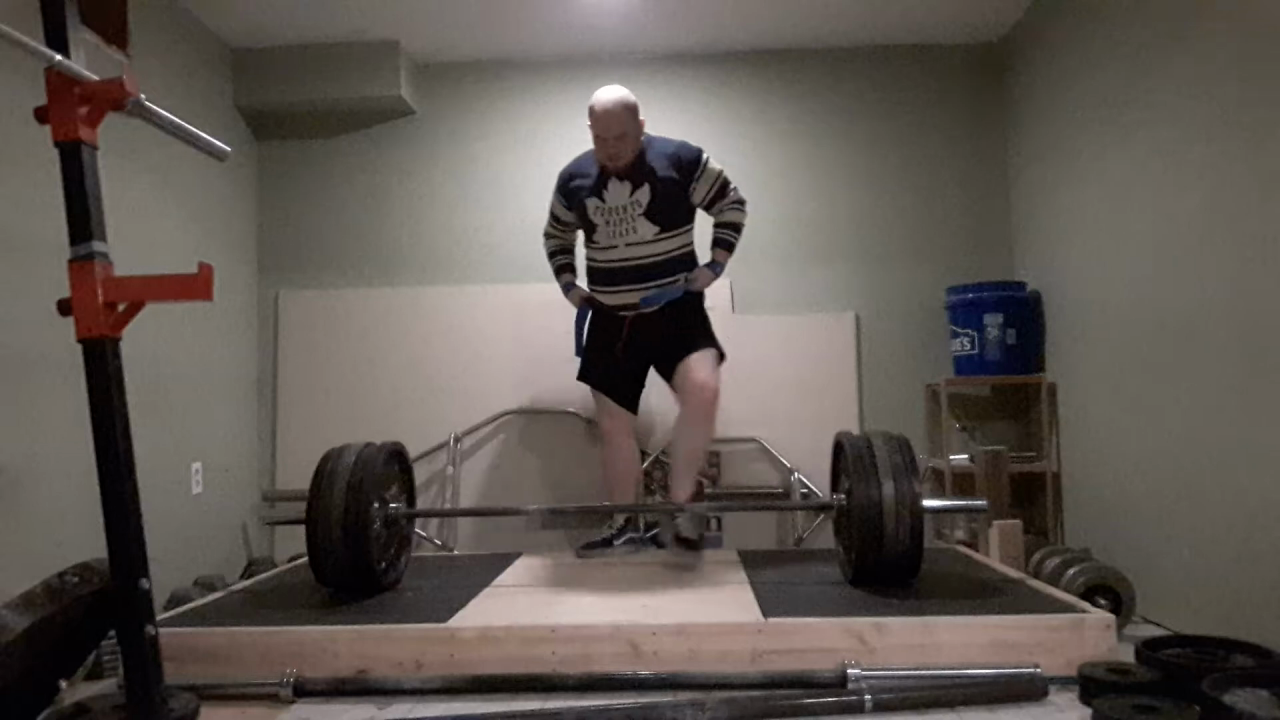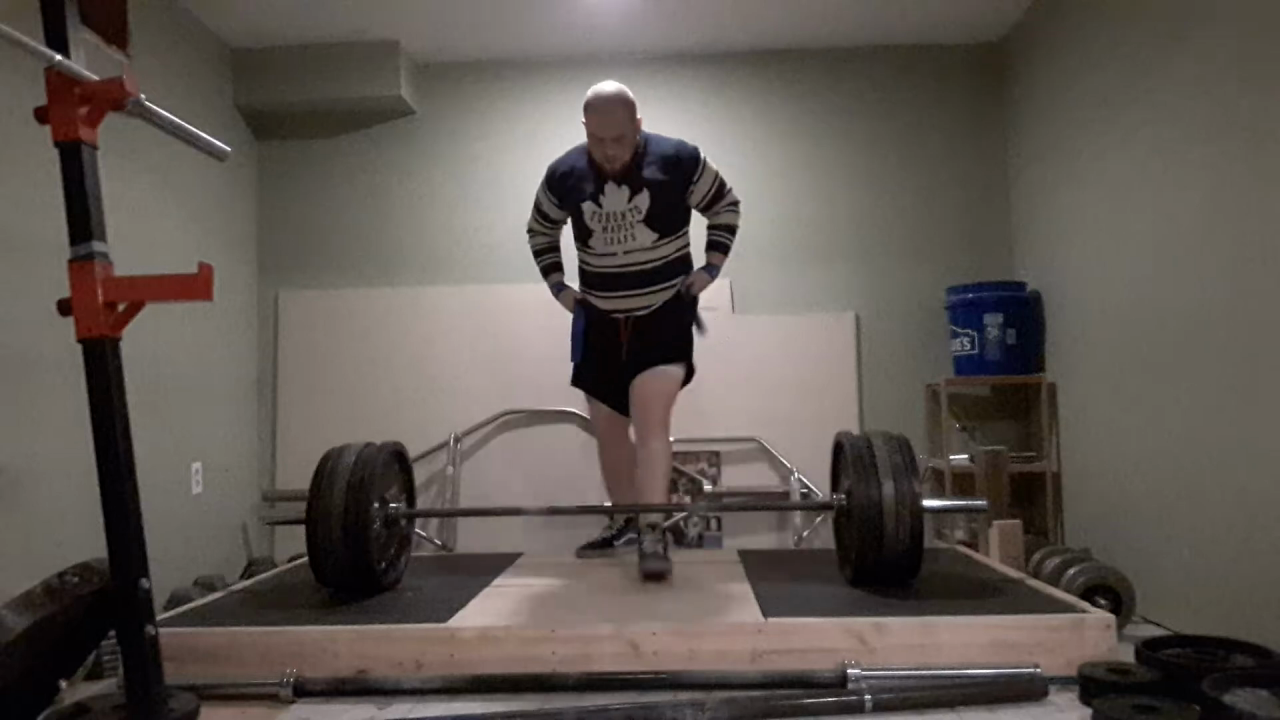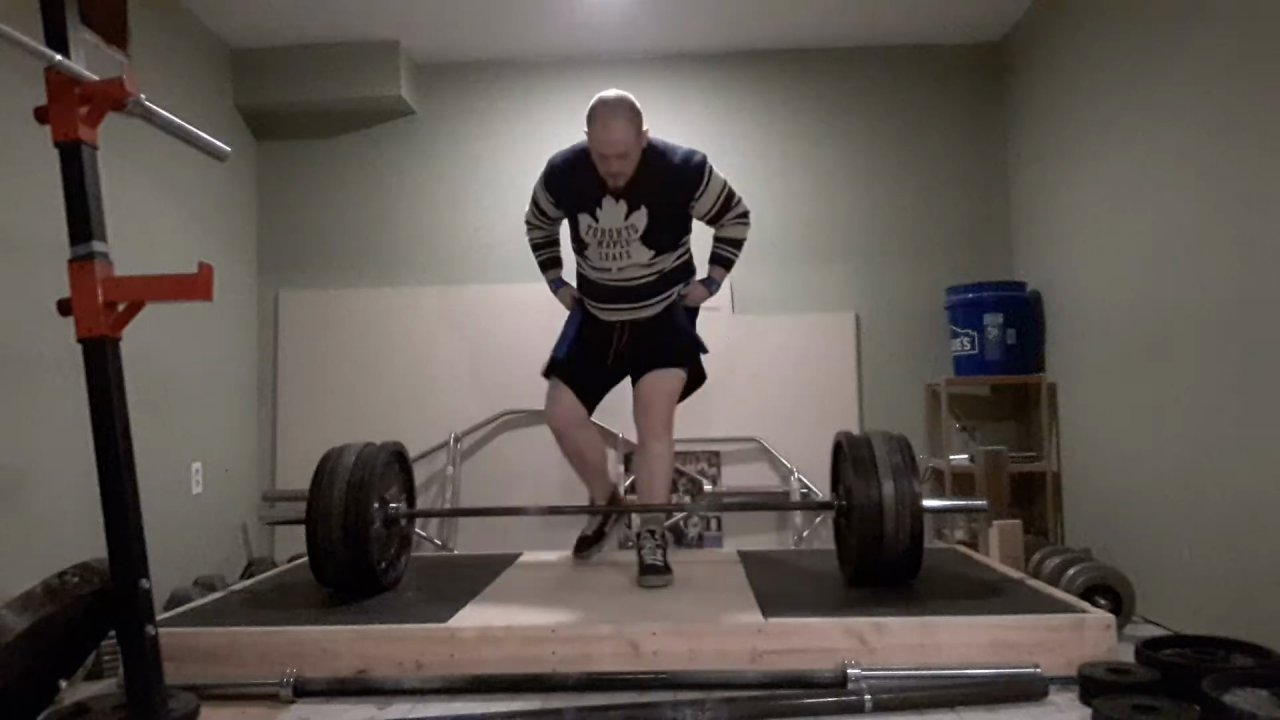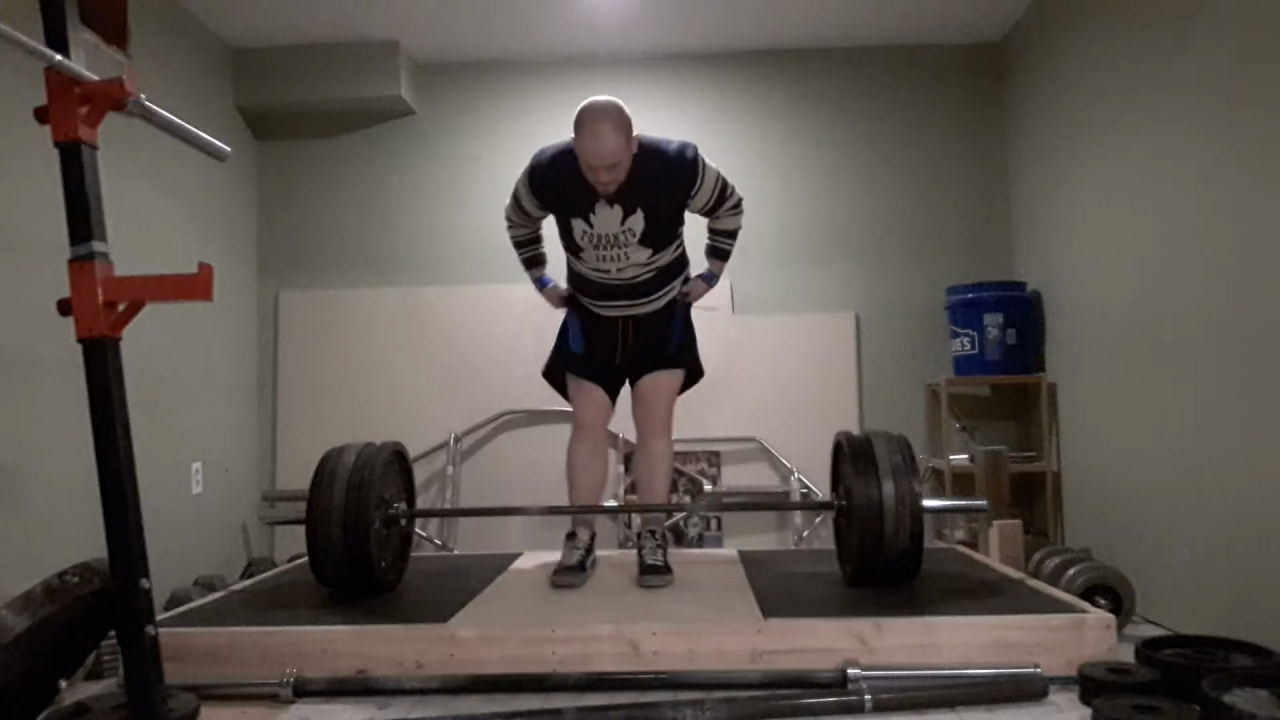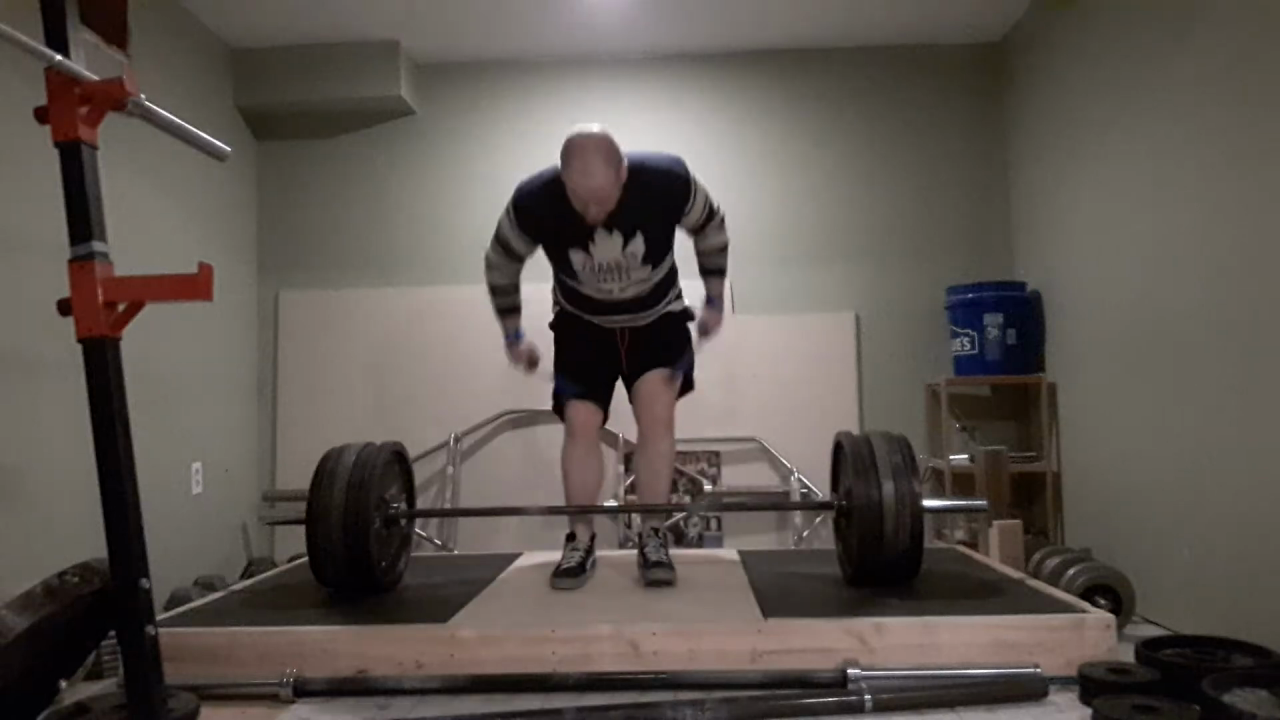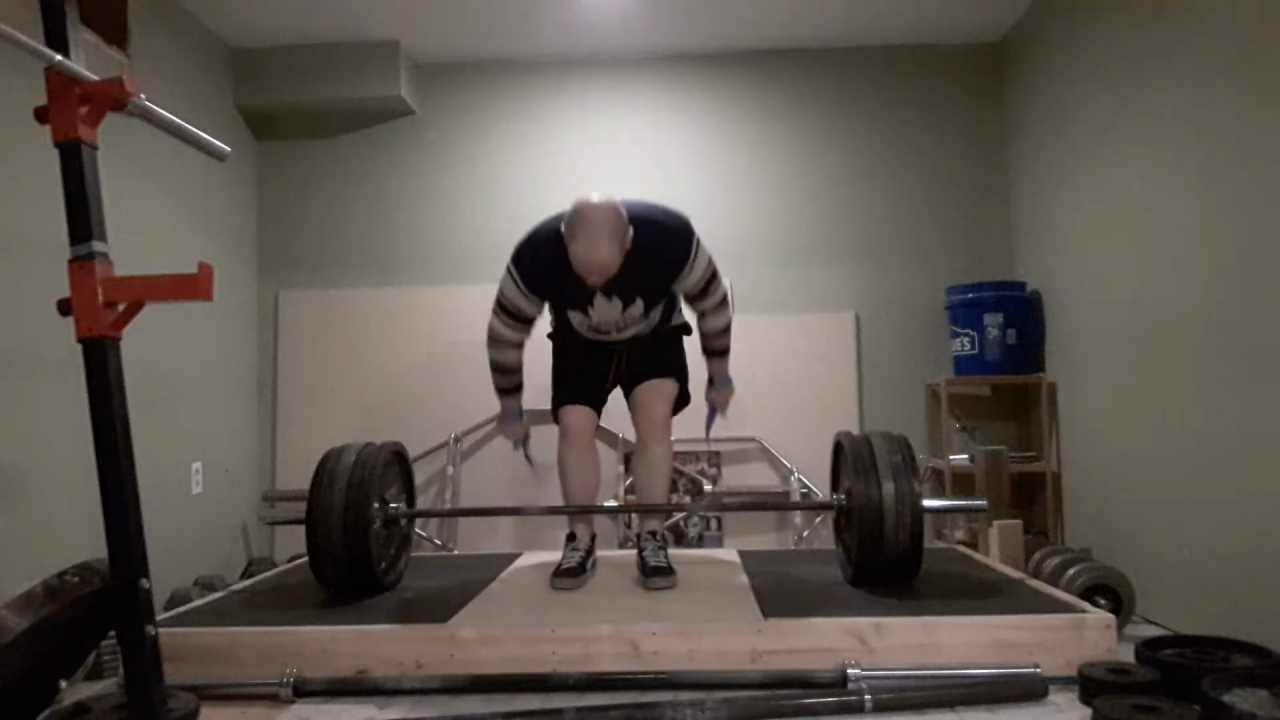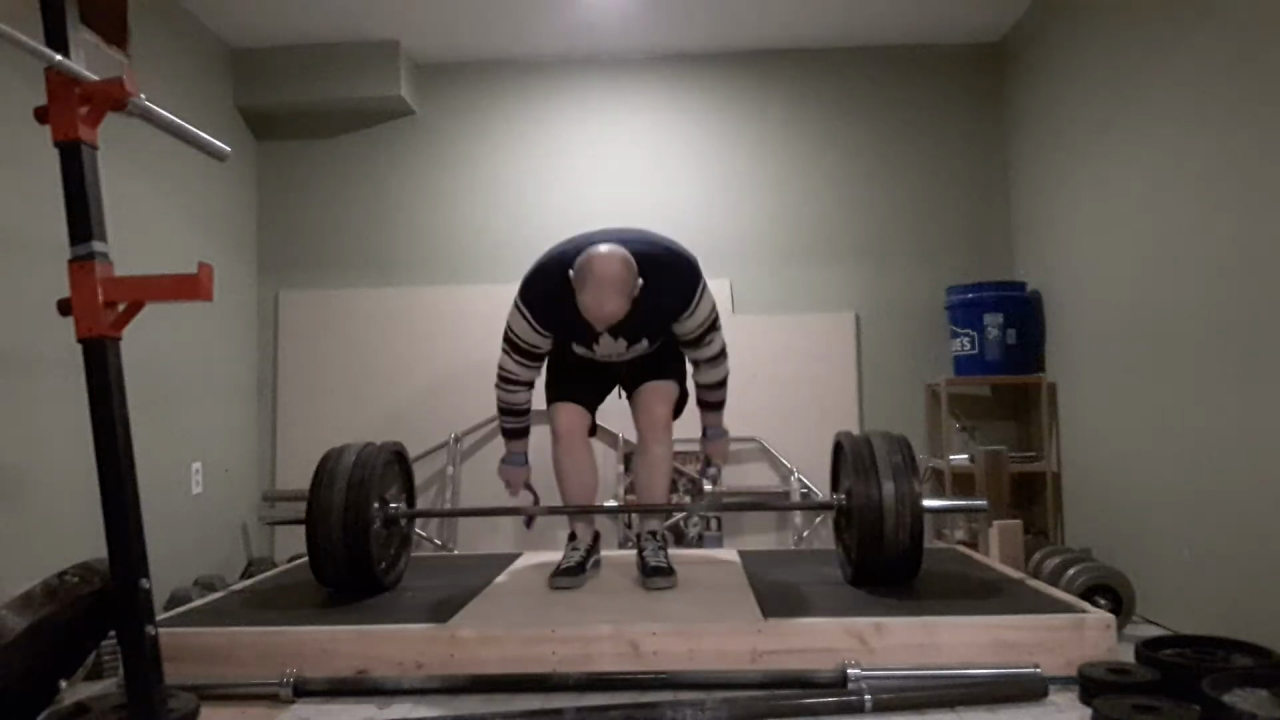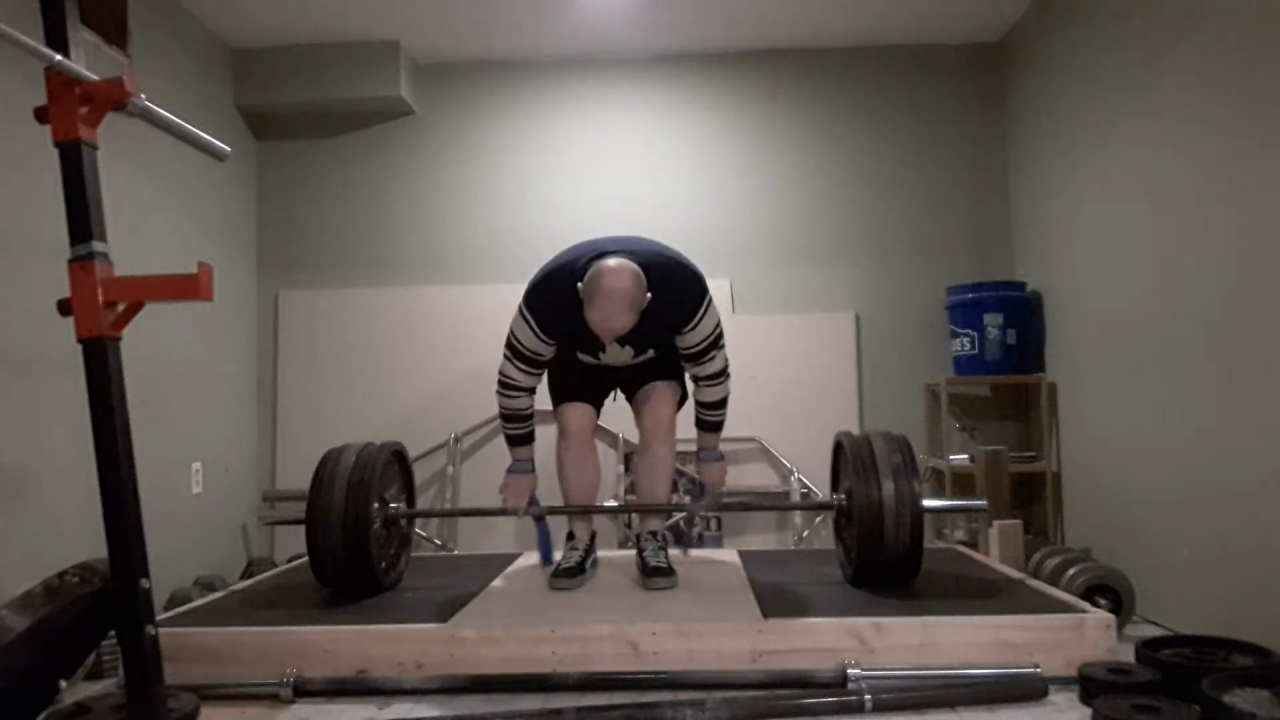
dt=0.2s
person 1, frame 1
left shoulder: (682, 160)
right shoulder: (573, 178)
left elbow: (731, 204)
right elbow: (556, 236)
left wrist: (716, 264)
right wrist: (567, 283)
left hip: (675, 309)
right hip: (609, 319)
left knee: (702, 391)
right knee: (614, 425)
left ankle: (680, 513)
right ankle: (626, 524)
person 1, frame 2
left shoulder: (679, 160)
right shoulder: (564, 174)
left elbow: (726, 207)
right elbow: (540, 231)
left wrist: (712, 265)
right wrist: (557, 284)
left hip: (664, 314)
right hip: (601, 321)
left knee: (650, 417)
right knee: (608, 429)
left ankle: (652, 532)
right ankle: (625, 521)
person 1, frame 3
left shoulder: (684, 169)
right shoulder: (561, 172)
left elbow: (735, 217)
right elbow: (538, 224)
left wrist: (713, 278)
right wrist: (555, 281)
left hip: (664, 318)
right hip: (595, 320)
left knee: (654, 421)
right knee: (561, 412)
left ankle: (652, 537)
right ankle: (604, 499)
person 1, frame 4
left shoulder: (677, 164)
right shoulder: (547, 171)
left elbow: (729, 207)
right elbow: (519, 220)
left wrist: (711, 272)
right wrist: (540, 279)
left hip: (661, 314)
right hip: (589, 317)
left knee: (654, 422)
right knee: (590, 423)
left ankle: (652, 538)
right ankle: (581, 538)
person 1, frame 5
left shoulder: (668, 180)
right shoulder: (533, 201)
left elbow: (712, 228)
right elbow: (500, 264)
left wrist: (713, 300)
right wrist: (513, 334)
left hip: (656, 321)
right hip: (581, 327)
left knee: (656, 417)
right knee: (581, 425)
left ankle: (653, 537)
right ankle: (581, 540)
person 1, frame 6
left shoulder: (669, 236)
right shoulder: (536, 254)
left elbow: (712, 302)
right elbow: (505, 334)
left wrist: (719, 375)
right wrist: (511, 409)
left hip: (654, 338)
right hip: (579, 345)
left knee: (655, 418)
right knee: (576, 429)
left ankle: (651, 540)
right ankle: (581, 541)
person 1, frame 7
left shoulder: (676, 275)
right shoulder: (543, 287)
left elbow: (709, 353)
right elbow: (514, 373)
left wrist: (714, 429)
right wrist: (516, 454)
left hip: (654, 351)
right hip: (577, 356)
left knee: (656, 418)
right knee: (566, 426)
left ankle: (651, 540)
right ankle: (583, 540)
person 1, frame 8
left shoulder: (682, 287)
right shoulder: (548, 295)
left elbow: (712, 372)
right elbow: (515, 381)
left wrist: (709, 452)
right wrist: (522, 465)
left hip: (654, 354)
right hip: (576, 357)
left knee: (658, 421)
right knee: (574, 426)
left ankle: (651, 539)
right ankle: (581, 541)
